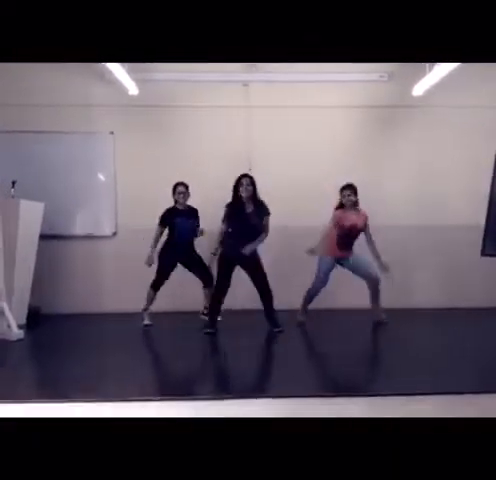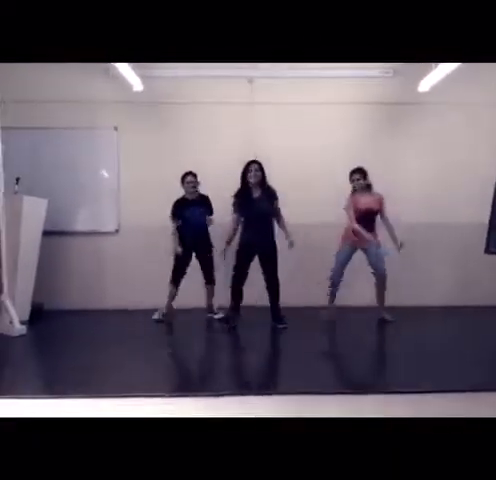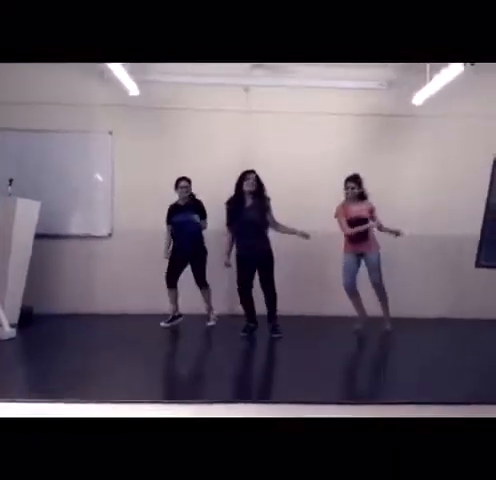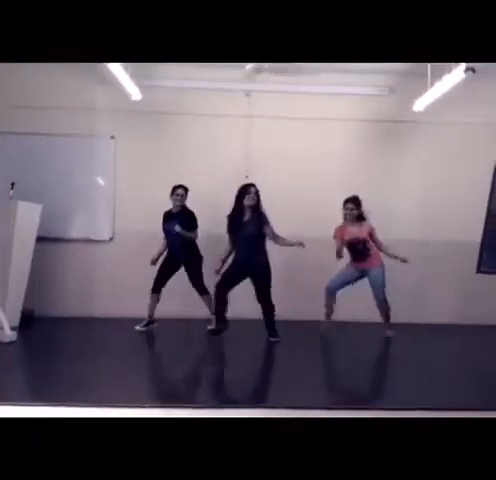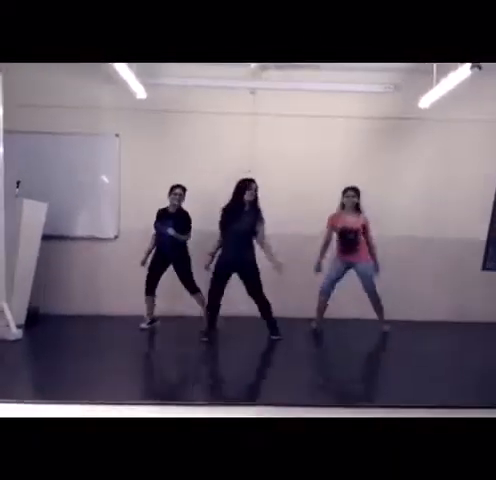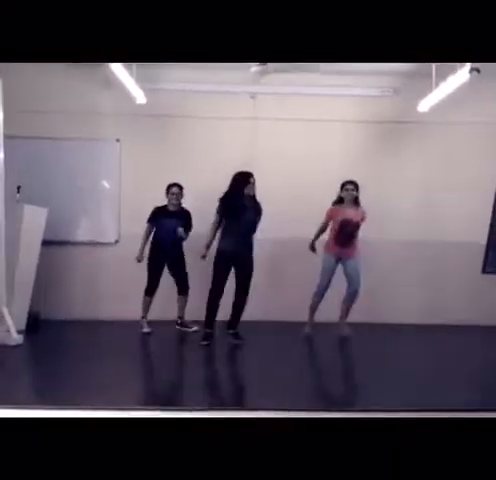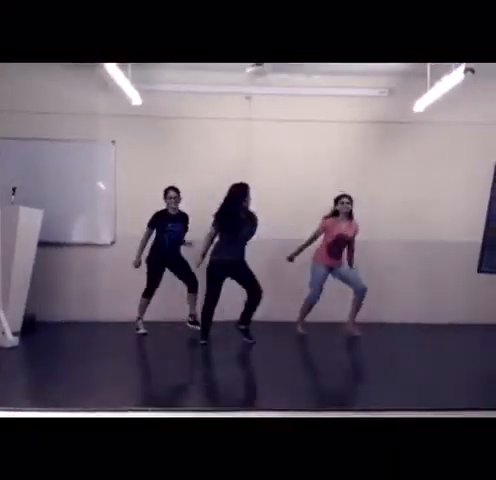
dt=0.2s
person 1, frame 1
left shoulder: (261, 208)
right shoulder: (231, 208)
left elbow: (264, 233)
right elbow: (223, 231)
left wrist: (253, 245)
right wrist: (215, 253)
left hip: (250, 254)
right hip: (229, 253)
left knee: (264, 286)
right knee: (221, 287)
left ankle: (272, 319)
right ankle: (212, 320)
person 1, frame 2
left shoulder: (270, 194)
right shoulder: (241, 196)
left elbow: (278, 217)
right elbow: (236, 222)
left wrist: (287, 235)
right wrist: (227, 243)
left hip: (266, 242)
right hip: (246, 242)
left knee: (271, 278)
right knee: (238, 276)
left ankle: (276, 314)
right ankle: (233, 313)
person 1, frame 3
left shoulder: (262, 203)
right shoulder: (233, 204)
left elbow: (274, 225)
right elbow: (231, 231)
left wrist: (297, 232)
right wrist: (228, 254)
left hip: (262, 252)
right hip: (243, 252)
left knee: (268, 287)
right knee: (244, 287)
left ankle: (273, 324)
right ankle: (251, 322)
person 1, frame 4
left shoulder: (260, 217)
right shoulder: (234, 218)
left elbow: (274, 237)
right elbow: (232, 243)
left wrist: (293, 243)
right wrist: (223, 261)
left hip: (259, 264)
right hip: (240, 263)
left knee: (264, 298)
right knee: (220, 289)
left ankle: (271, 328)
right ankle: (221, 323)
person 1, frame 5
left shoulder: (255, 213)
right shoulder: (228, 210)
left elbow: (261, 239)
right elbow: (222, 236)
left wrist: (272, 258)
right wrist: (211, 255)
left hip: (247, 260)
right hip: (226, 259)
left knee: (257, 294)
right knee: (214, 292)
left ankle: (272, 325)
right ankle: (210, 327)
person 1, frame 6
left shoulder: (255, 207)
right shoulder: (227, 203)
left elbow: (251, 230)
right elbow: (216, 225)
right wrist: (207, 247)
left hip: (245, 254)
right hip: (225, 252)
left knee: (242, 292)
right knee: (216, 290)
left ankle: (232, 328)
right ankle: (208, 330)
person 1, frame 7
left shoulder: (250, 218)
right shoulder: (223, 216)
right elbow: (210, 236)
right wrist: (202, 256)
left hip: (237, 263)
right hip: (218, 262)
left knee: (255, 292)
right knee: (211, 298)
left ankle: (243, 325)
right ankle: (204, 331)
person 2, frame 1
left shoulder: (363, 216)
right shoulder: (339, 214)
left elbow: (369, 239)
right elbow: (328, 230)
left wrist: (380, 261)
right wrist: (318, 246)
left hip: (348, 254)
right hip: (330, 253)
left knee: (374, 278)
right knee: (318, 285)
left ankle: (377, 311)
right ankle: (302, 311)
person 2, frame 2
left shoulder: (378, 198)
right shoulder: (351, 200)
left elbow: (385, 220)
right elbow: (353, 223)
left wrist: (395, 240)
right wrist: (366, 235)
left hip: (371, 240)
right hip: (350, 240)
left knee: (381, 274)
right knee: (336, 274)
left ankle: (381, 310)
right ankle: (331, 304)
person 2, frame 3
left shoulder: (368, 206)
right shoulder: (341, 209)
left elbow: (378, 225)
right elbow: (347, 232)
left wrist: (391, 230)
right wrist: (368, 225)
left hip: (370, 248)
right hip: (351, 250)
left knee: (377, 282)
right knee: (348, 284)
left ankle: (387, 319)
right ankle: (361, 315)
person 2, frame 4
left shoulder: (367, 227)
right shoulder: (339, 231)
left elbow: (380, 246)
right elbow: (339, 252)
left wrist: (396, 257)
right wrist: (338, 253)
left hip: (374, 266)
right hip: (355, 267)
left knee: (380, 299)
right knee: (330, 287)
left ankle: (388, 326)
right ankle: (328, 320)
person 2, frame 5
left shoulder: (362, 219)
right shoulder: (334, 218)
left elbow: (369, 241)
right elbow: (327, 241)
left wrist: (376, 262)
right wrist: (319, 260)
left hip: (361, 259)
right hip: (341, 259)
left knee: (371, 291)
right knee: (325, 288)
left ankle: (382, 320)
right ankle: (318, 320)
person 2, frame 6
left shoulder: (361, 212)
right shoulder: (335, 209)
right elbow: (323, 227)
right wrist: (313, 242)
left hip: (350, 254)
right hip: (332, 252)
left knee: (354, 288)
right knee: (323, 286)
left ankle: (342, 322)
right ankle: (310, 322)
person 2, frame 7
left shoulder: (354, 226)
right shoulder: (328, 223)
left elbow: (350, 248)
right elbow: (312, 238)
left wrist: (350, 267)
right wrist: (295, 253)
left hip: (338, 264)
right hip: (322, 262)
left knee: (361, 288)
right knee: (314, 295)
left ankle: (350, 323)
right ankle: (300, 323)
person 3, frame 1
left shoulder: (194, 212)
right shoulder: (169, 213)
right elbow: (158, 233)
left wrist: (199, 232)
right wrist: (151, 253)
left hip: (188, 252)
right hip: (170, 252)
left knee: (208, 277)
right knee: (159, 281)
left ankle: (206, 310)
right ankle: (145, 312)
person 3, frame 2
left shoulder: (205, 200)
right shoulder: (179, 203)
left elbow: (208, 221)
right elbow: (174, 226)
left wrist: (209, 221)
right wrist: (177, 245)
left hip: (203, 242)
right hip: (184, 243)
left knee: (209, 274)
right knee: (177, 274)
left ankle: (210, 307)
right ankle: (168, 308)
person 3, frame 3
left shoulder: (197, 204)
right shoulder: (172, 208)
left elbow: (204, 226)
right elbow: (169, 231)
left wrist: (198, 222)
right wrist: (167, 249)
left hip: (196, 248)
right hip: (179, 248)
left knee: (200, 279)
right knee: (170, 278)
left ankle: (210, 312)
right ankle: (175, 314)
person 3, frame 4
left shoulder: (188, 214)
right shoulder: (167, 215)
left elbow: (194, 236)
right elbow: (167, 239)
left wrist: (182, 232)
right wrist: (157, 256)
left hip: (190, 255)
right hip: (173, 256)
left knee: (199, 286)
right knee: (157, 284)
right ankle: (150, 319)
person 3, frame 5
left shoulder: (183, 216)
right shoulder: (161, 213)
left elbow: (186, 238)
right elbow: (155, 236)
left wrist: (174, 234)
right wrist: (146, 254)
left hip: (179, 255)
right hip: (161, 255)
left knee: (190, 285)
right knee: (150, 284)
right ankle: (150, 317)
person 3, frame 6
left shoulder: (185, 214)
right shoulder: (158, 211)
left elbow: (186, 236)
right elbow: (148, 231)
left wrist: (183, 234)
right wrist: (141, 251)
left hip: (175, 254)
right hip: (157, 254)
left knee: (183, 285)
right knee: (151, 286)
left ankle: (180, 320)
right ankle: (143, 319)
person 3, frame 7
left shoulder: (184, 217)
right shoulder: (159, 216)
right elbow: (147, 235)
left wrist: (185, 242)
right wrist: (138, 256)
left hip: (175, 257)
right hip: (157, 257)
left knee: (192, 282)
right knee: (151, 288)
left ankle: (192, 318)
right ankle: (139, 320)
